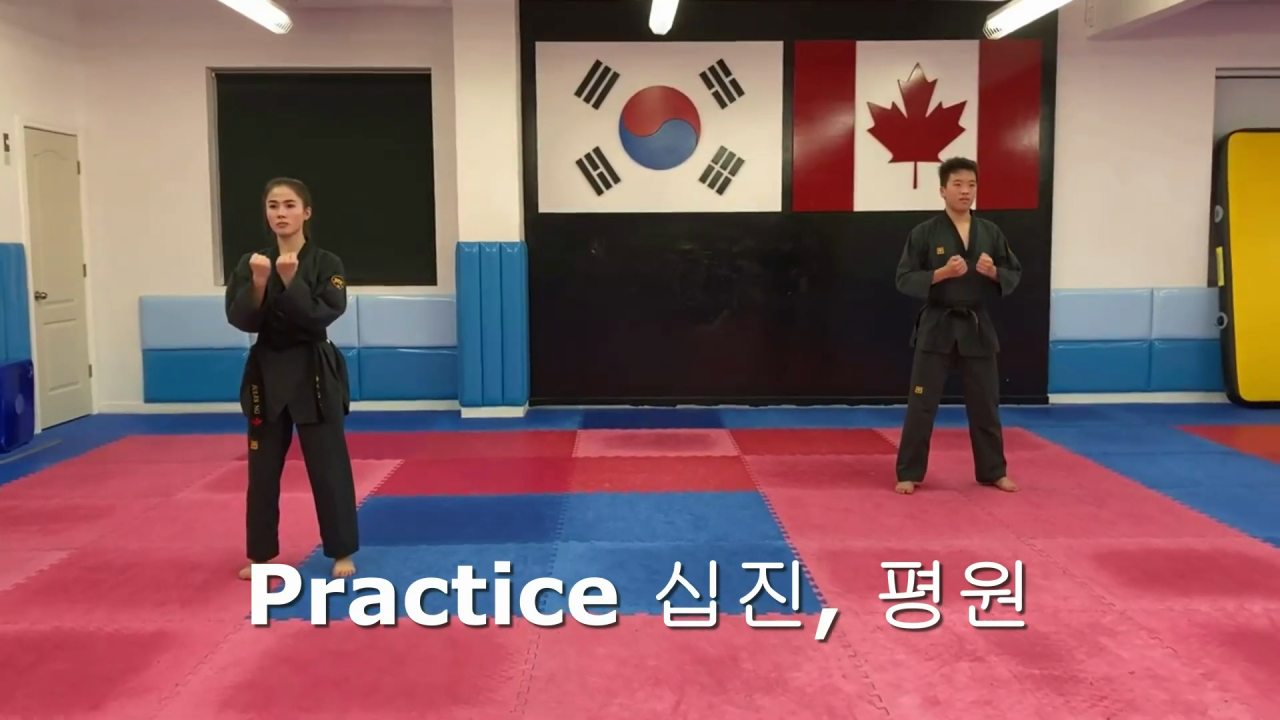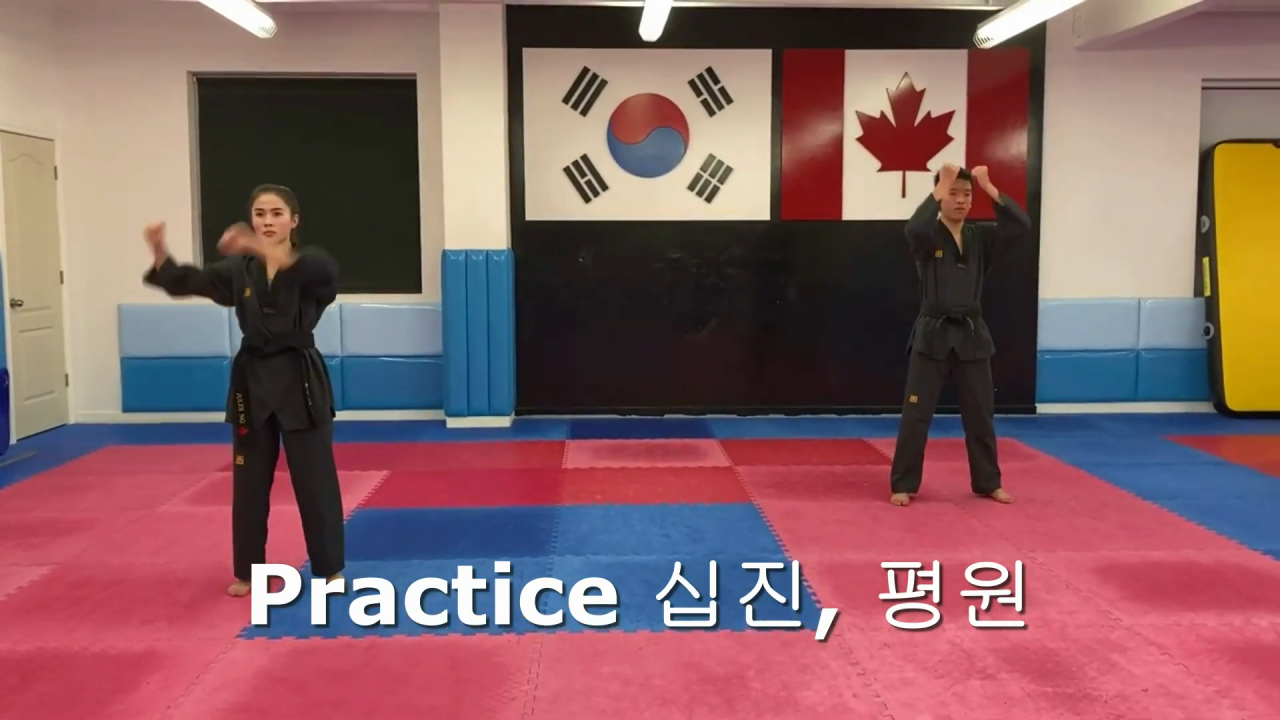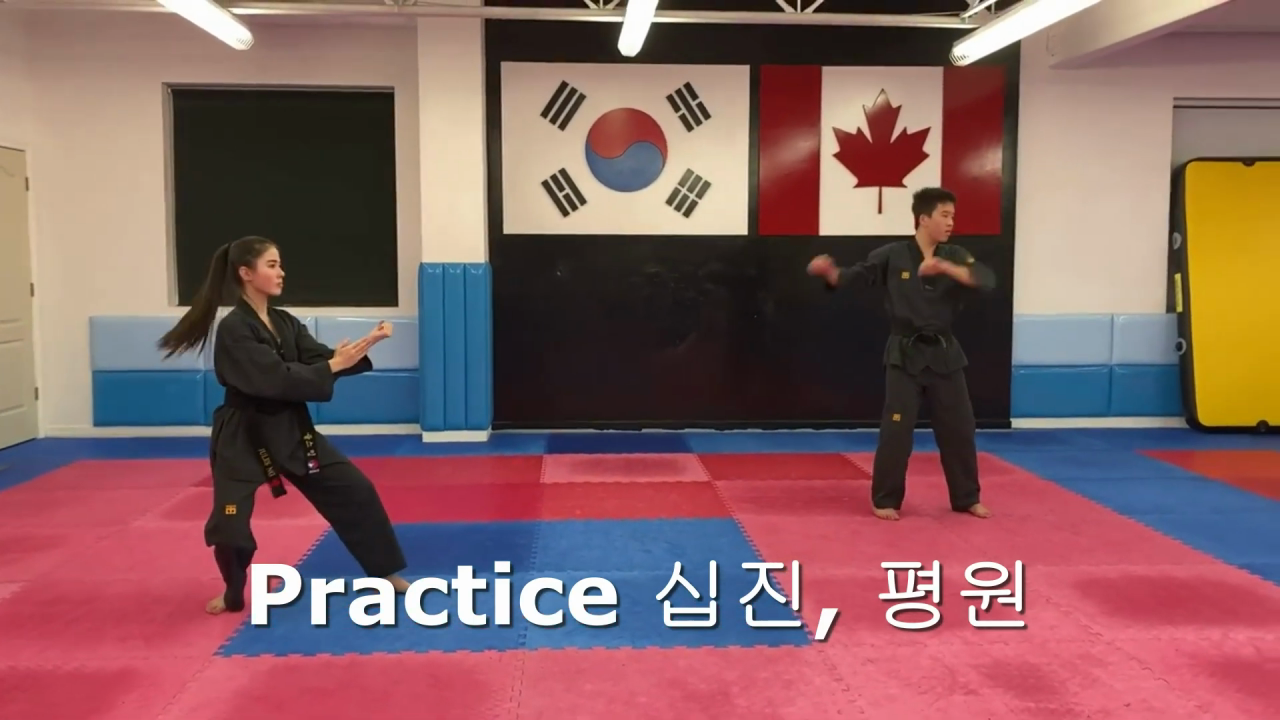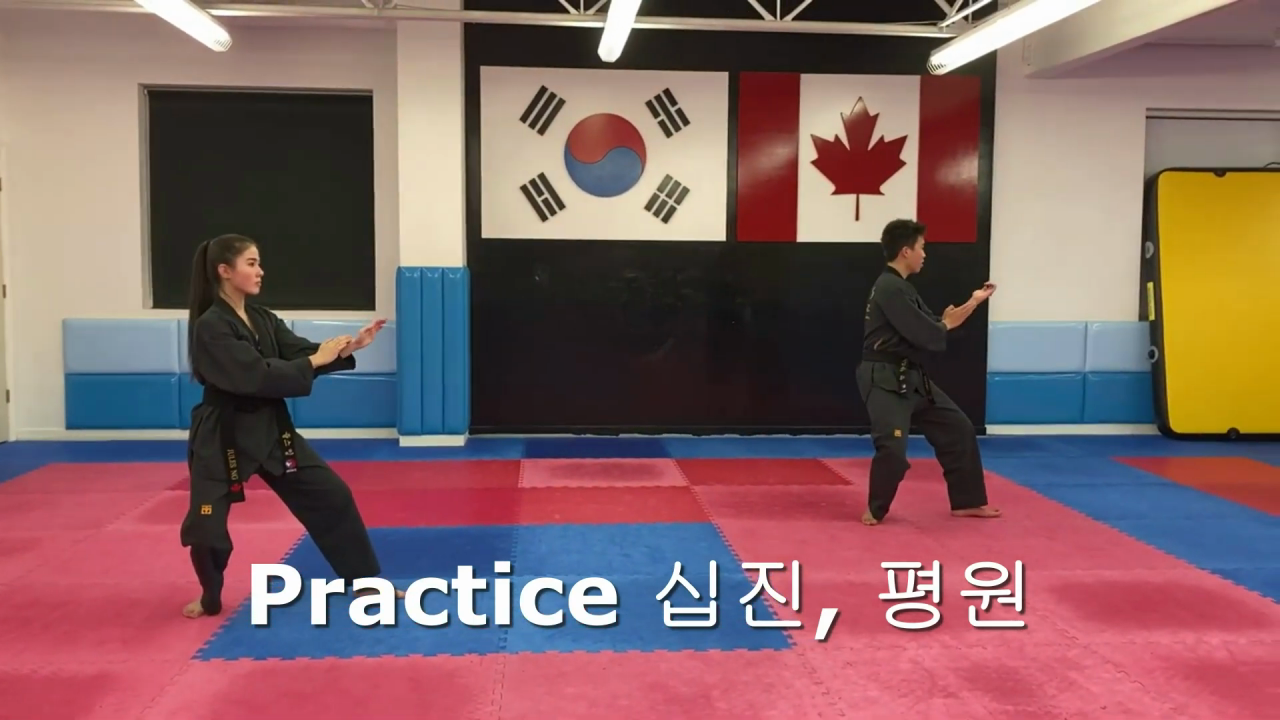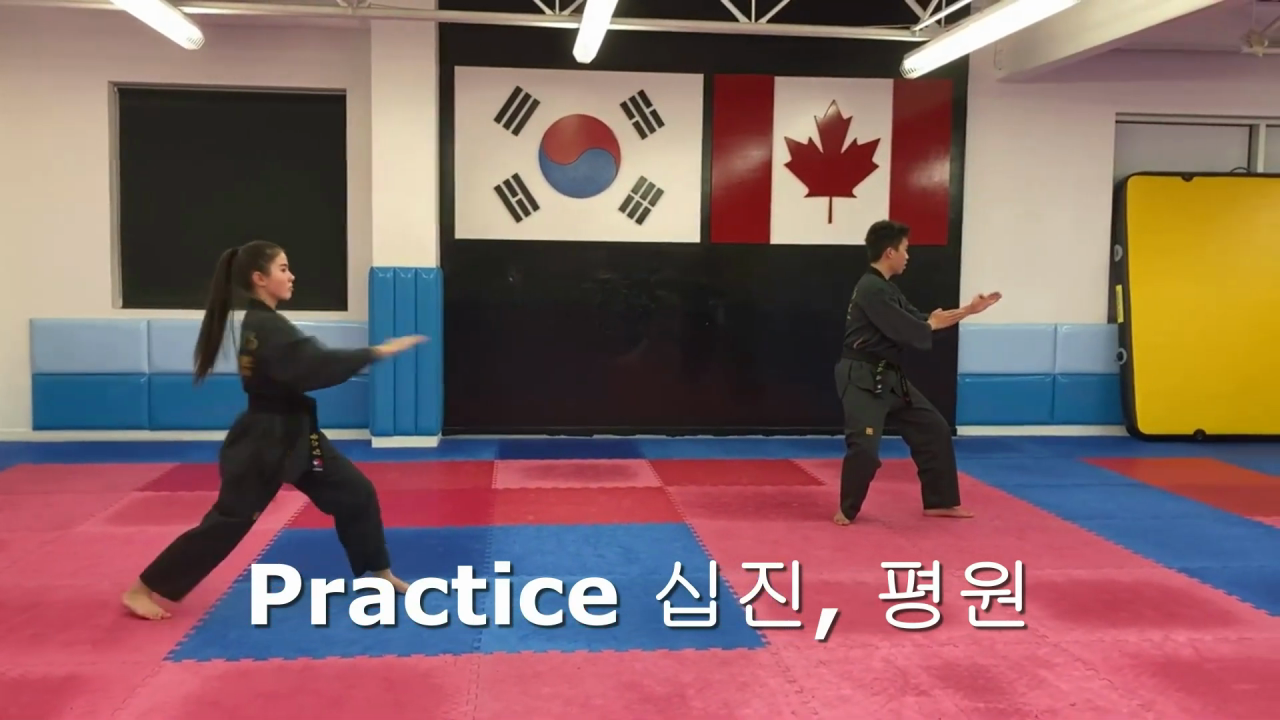
dt=1s
person 1, frame 1
left shoulder: (326, 263)
right shoulder: (250, 264)
left elbow: (325, 313)
right elbow: (239, 318)
left wrist: (291, 282)
right wrist: (257, 285)
left hip: (314, 370)
right hip: (267, 370)
left knee: (328, 466)
right knee: (263, 469)
left ankle: (342, 551)
right ankle: (261, 553)
person 1, frame 2
left shoulder: (312, 265)
right shoulder: (238, 267)
left elbow: (317, 271)
right elbow: (186, 281)
left wrist: (261, 248)
right wrist: (159, 252)
left hip: (300, 378)
right hip: (252, 378)
left knee: (314, 479)
right knee: (250, 482)
left ankle: (330, 571)
right ankle: (248, 571)
person 1, frame 3
left shoulder: (285, 322)
right shoulder: (233, 329)
left elbow: (320, 361)
right elbow: (277, 381)
left wrist: (363, 344)
right wrist: (334, 365)
left hip: (292, 429)
right hip: (244, 436)
left knee: (356, 491)
right knee: (230, 526)
left ankle: (385, 574)
right ankle: (233, 593)
person 1, frame 4
left shoulder: (263, 319)
right shoulder: (210, 327)
left elbow: (299, 353)
right elbow: (255, 376)
left wrist: (347, 347)
right wrist: (316, 360)
left hip: (271, 428)
right hip: (223, 435)
left knee: (330, 494)
right knee: (206, 524)
left ankle: (363, 580)
right ankle: (210, 597)
person 1, frame 5
left shoulder: (264, 323)
right shoulder: (265, 329)
right elbow: (317, 366)
right wrist: (377, 352)
left hip: (294, 431)
right hip: (264, 439)
left knee: (354, 490)
right knee: (226, 523)
left ankle: (378, 574)
right ankle: (146, 589)
person 2, frame 1
left shoulder: (990, 232)
right shoulder: (925, 232)
left elbow: (1014, 275)
right elbow: (904, 280)
left wrist: (994, 272)
right wrist: (940, 274)
left hip: (977, 326)
right hip: (937, 326)
left knee: (985, 404)
right knee: (922, 404)
left ankle: (993, 471)
right ankle: (909, 473)
person 2, frame 2
left shoulder: (981, 237)
right shoulder: (926, 236)
left elbow: (1019, 224)
right elbow: (915, 227)
left wrist: (991, 189)
right wrist: (940, 189)
left hip: (971, 335)
right hip: (932, 334)
left knee: (980, 415)
right knee: (915, 414)
left ankle: (988, 483)
right ankle: (903, 485)
person 2, frame 3
left shoulder: (954, 255)
right shoulder: (891, 255)
left elbow: (985, 280)
right elbow: (854, 278)
left wrist: (946, 269)
right wrist: (829, 271)
left hip: (945, 353)
right hip: (905, 353)
left knee: (960, 429)
right knee: (897, 431)
left ankle: (967, 498)
right ankle: (885, 500)
person 2, frame 4
left shoulder: (900, 287)
right shoulder: (890, 289)
left elbow: (930, 326)
right elbow: (927, 335)
left wrist: (974, 301)
right wrist: (947, 323)
left hip: (910, 377)
right hip: (885, 379)
left knee: (959, 430)
right knee: (893, 447)
left ankle: (967, 502)
right ankle: (875, 509)
person 2, frame 5
left shoulder: (886, 288)
right shoulder: (872, 290)
left elbow: (917, 321)
right elbow: (910, 331)
left wrist: (969, 310)
right wrist: (932, 324)
left hip: (889, 377)
right hip: (863, 378)
left knee: (934, 430)
right knee: (864, 446)
left ankle: (939, 502)
right ankle: (847, 510)
